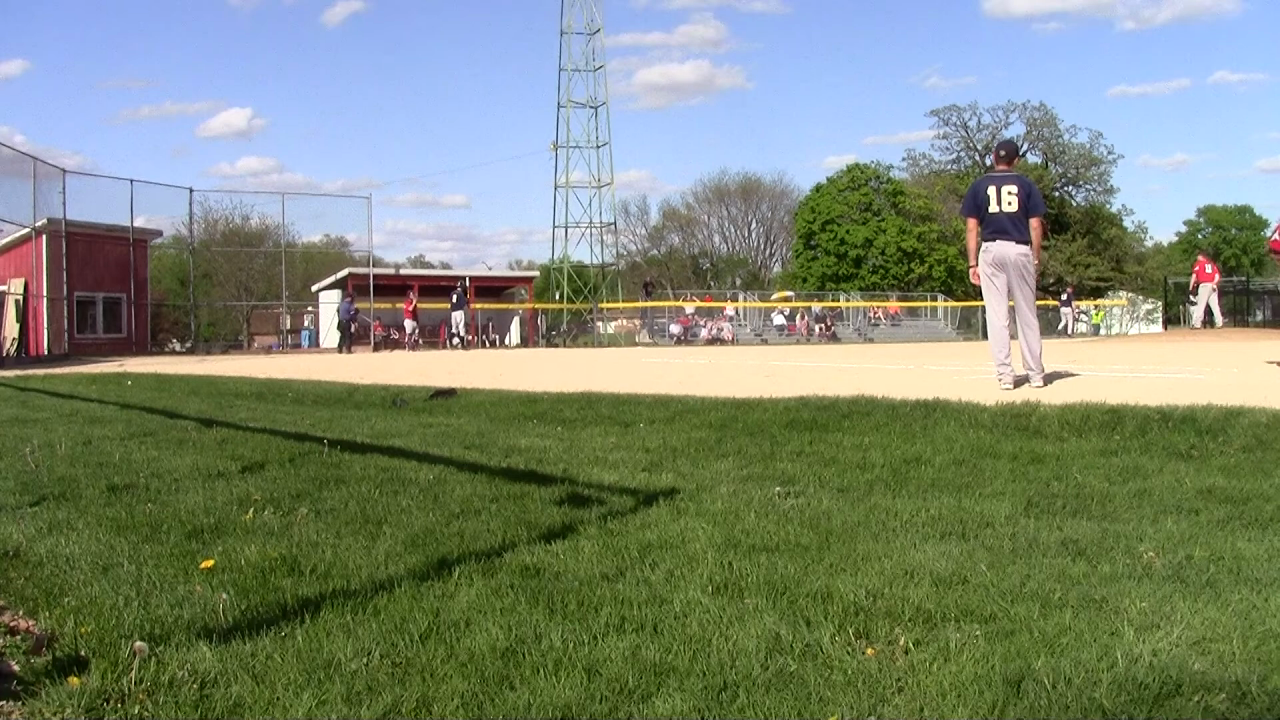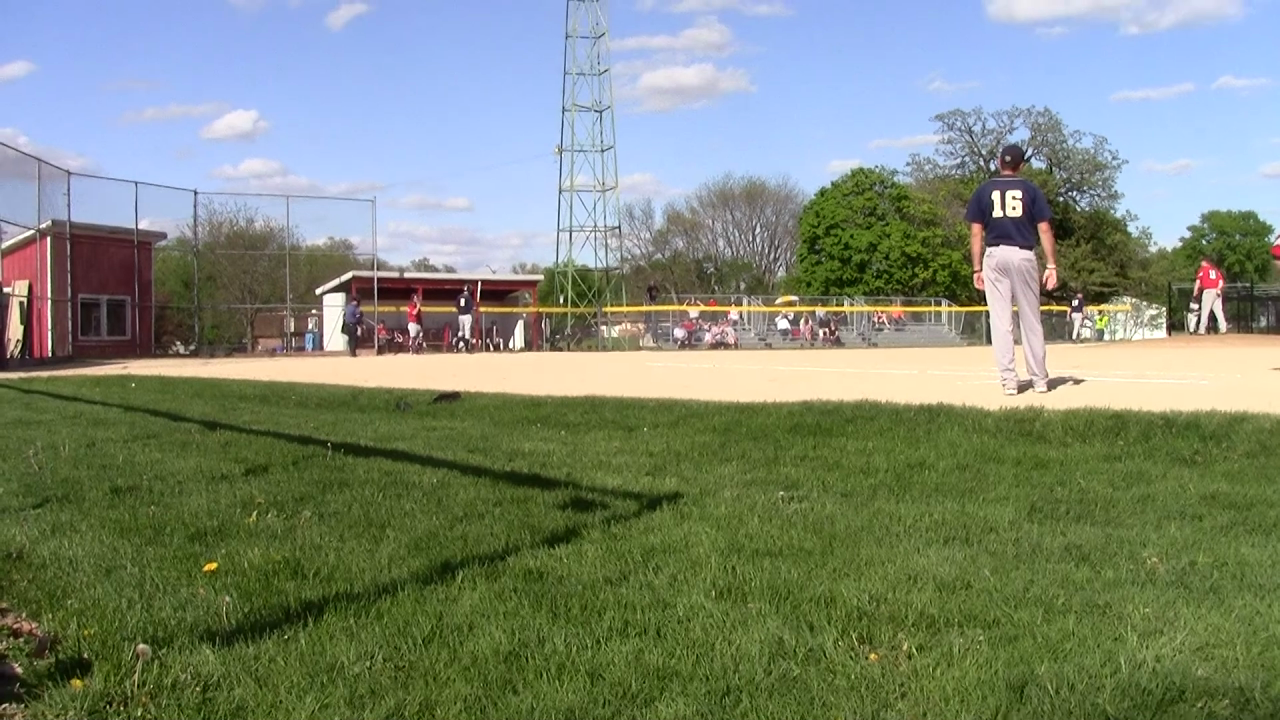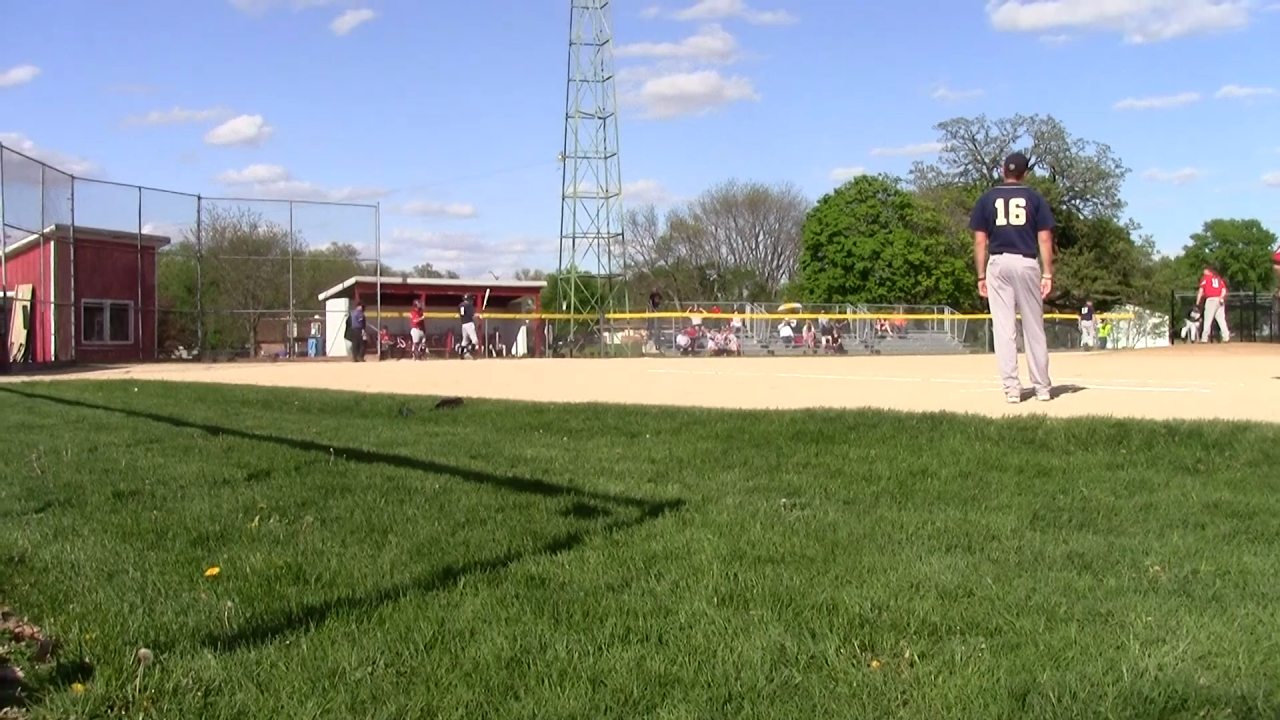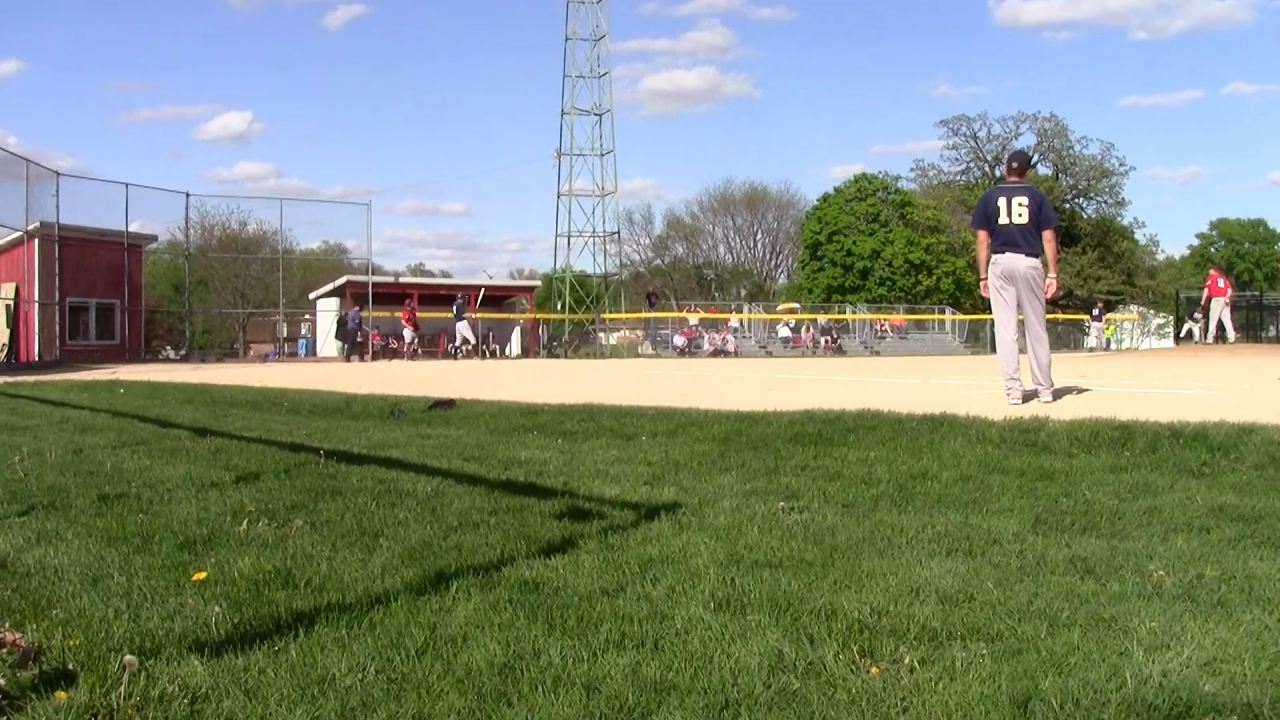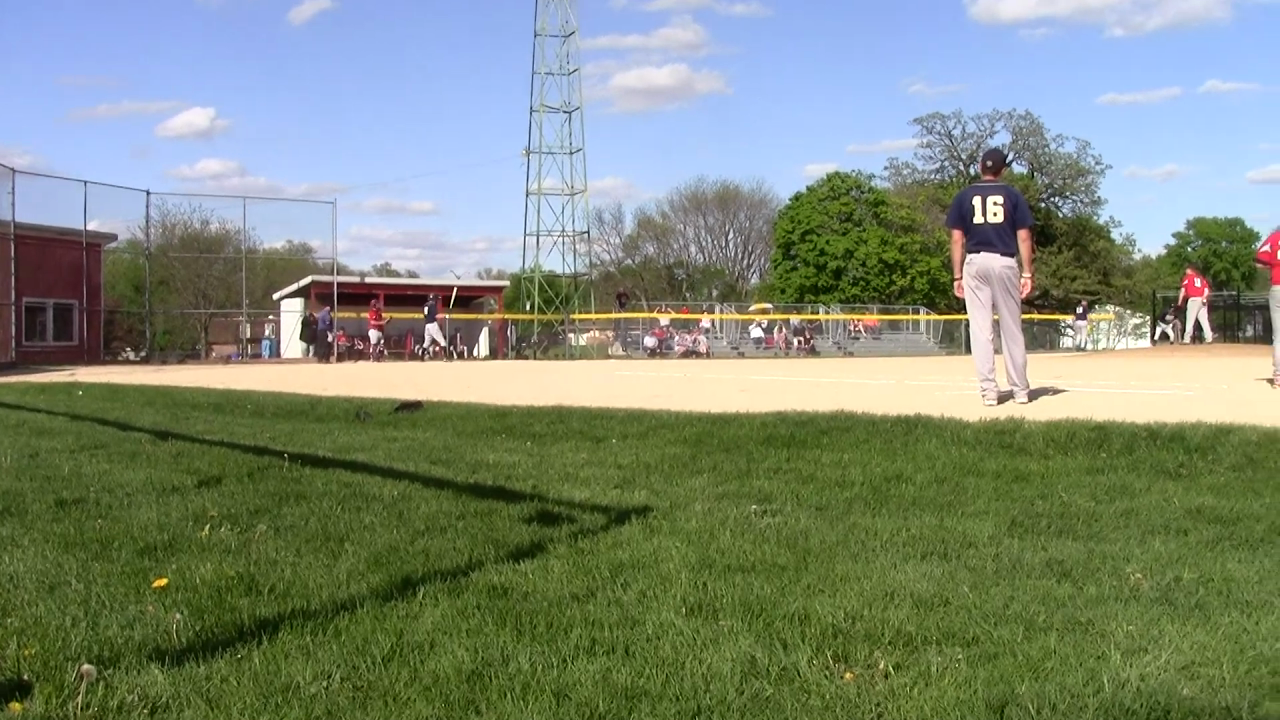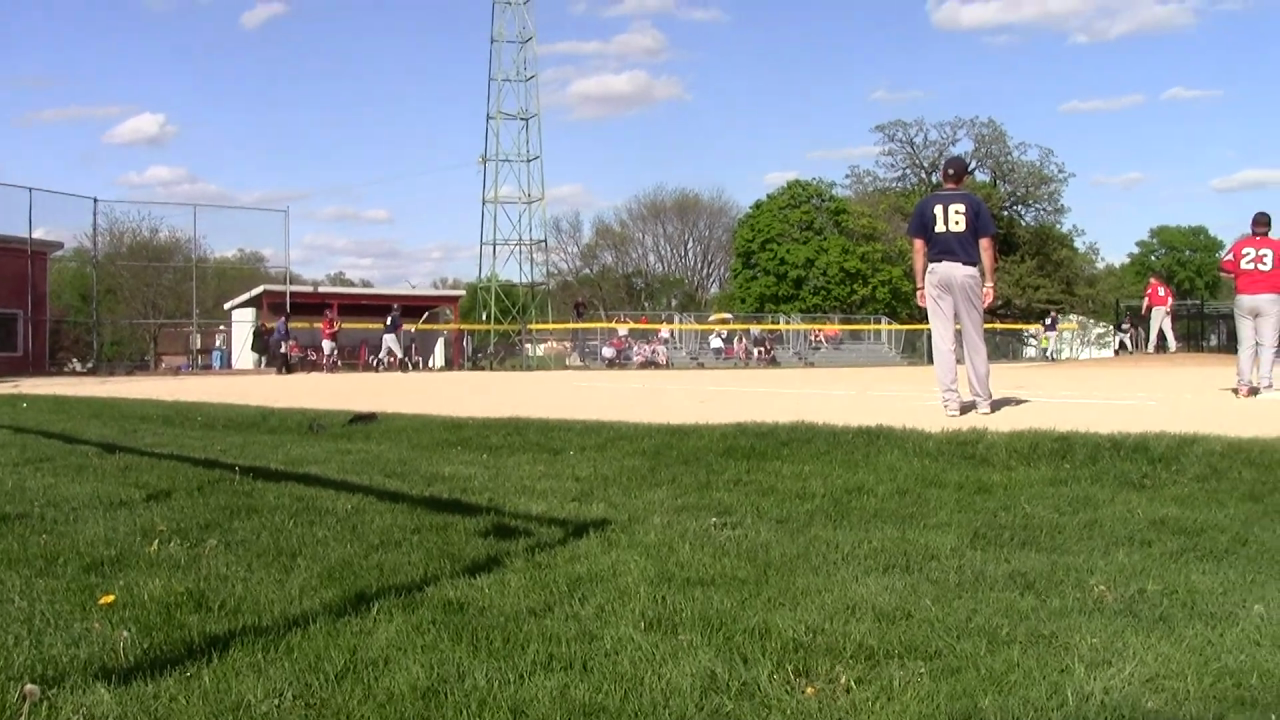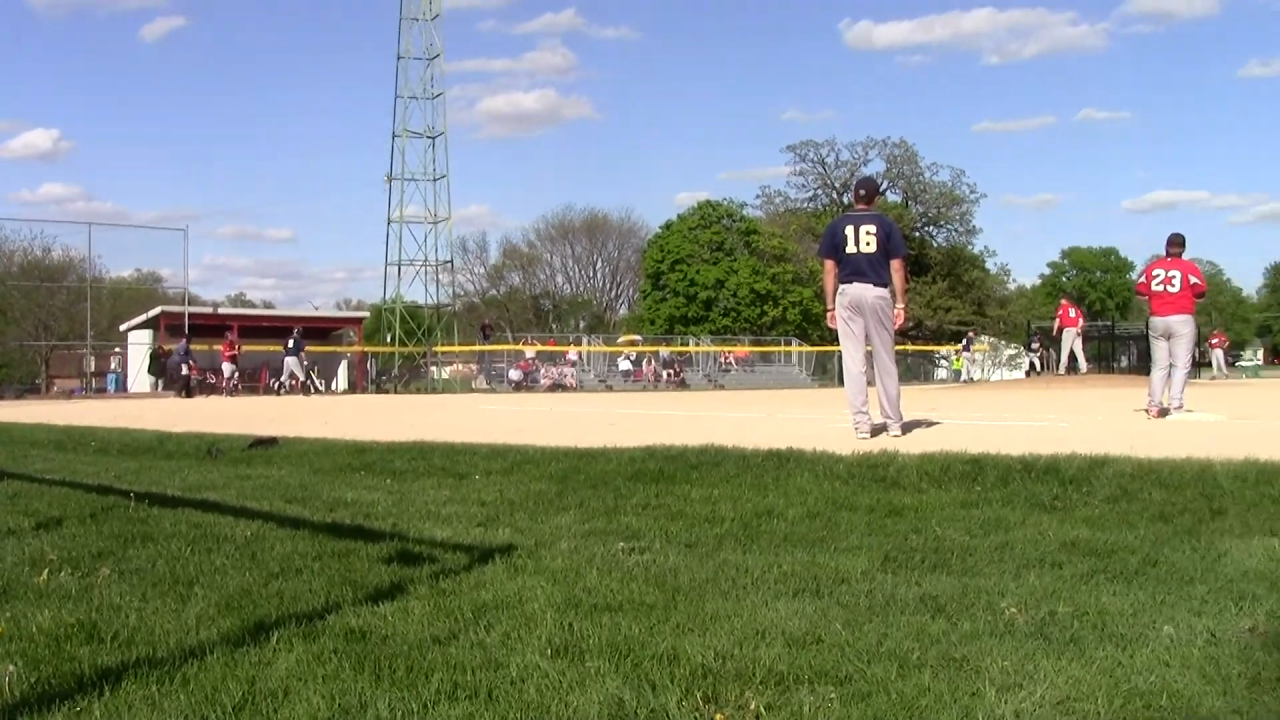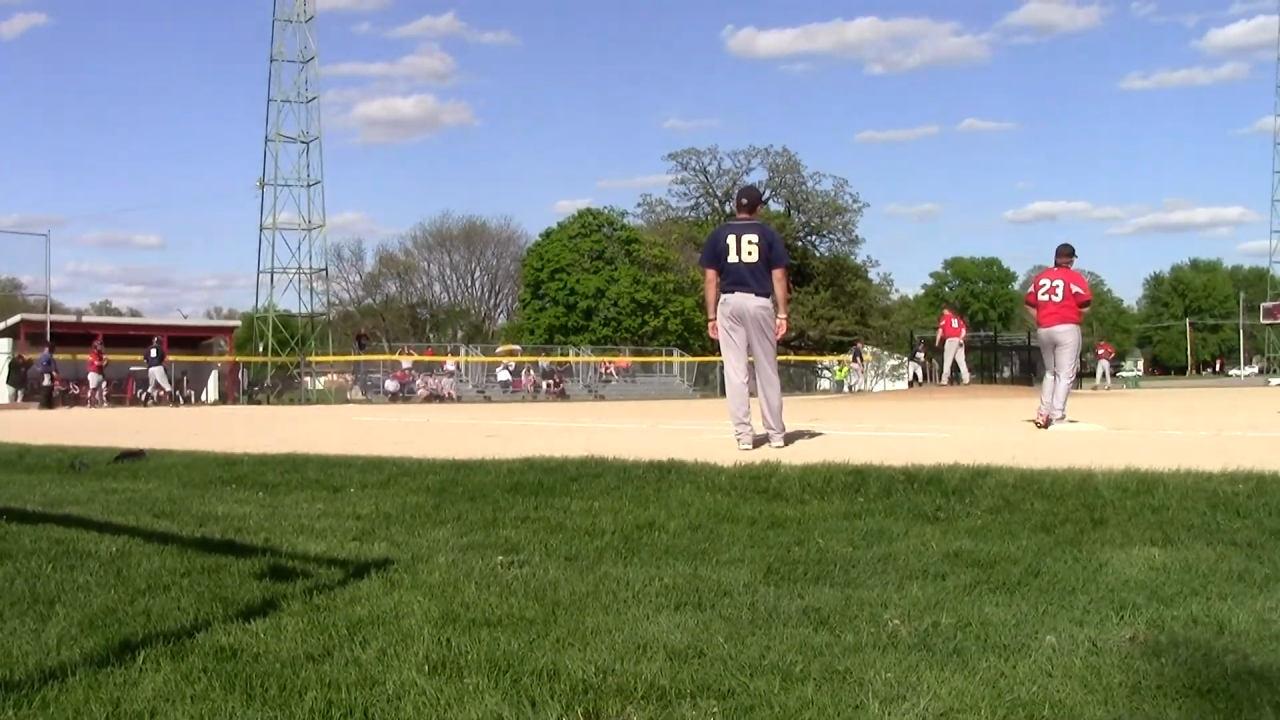
dt=0.3s
person 1, frame 1
left shoulder: (979, 185)
right shoulder: (1026, 184)
left elbow: (972, 228)
right elbow: (1036, 225)
left wrist: (973, 263)
right wrist: (1035, 258)
left hip: (990, 251)
right hip: (1020, 251)
left knee: (997, 315)
right knee: (1027, 314)
left ankle: (1005, 374)
right ankle: (1035, 373)
person 1, frame 2
left shoulder: (983, 191)
right shoulder: (1031, 190)
left elbow: (976, 232)
right elbow: (1044, 229)
left wrist: (977, 268)
right wrist: (1051, 265)
left hip: (994, 256)
right hip: (1024, 256)
left knee: (1000, 320)
right knee: (1030, 319)
left ankle: (1009, 379)
right ankle: (1039, 378)
person 1, frame 3
left shoulder: (987, 198)
right shoulder: (1034, 198)
left elbow: (980, 241)
right elbow: (1044, 238)
left wrist: (981, 276)
right wrist: (1047, 274)
left hip: (998, 264)
right hip: (1027, 264)
left knee: (1004, 328)
right knee: (1034, 328)
left ankle: (1011, 388)
right ankle: (1042, 386)
person 1, frame 4
left shoulder: (989, 197)
right shoulder: (1038, 196)
left elbow: (982, 239)
right elbow: (1049, 238)
left wrist: (983, 275)
right wrist: (1052, 273)
left hip: (1000, 264)
right hip: (1030, 264)
left knee: (1006, 328)
right knee: (1036, 328)
left ankle: (1013, 389)
right ankle: (1044, 388)
person 1, frame 5
left shoulder: (964, 196)
right shoulder: (1013, 195)
left elbow: (957, 239)
right elbow: (1024, 237)
left wrist: (957, 275)
right wrist: (1027, 273)
left hip: (975, 263)
right hip: (1005, 264)
left knee: (980, 329)
right knee: (1012, 329)
left ankle: (988, 390)
right ankle: (1020, 389)
person 1, frame 6
left shoulder: (925, 205)
right shoulder: (975, 203)
left elbow: (918, 248)
right elbow: (986, 245)
left wrist: (919, 285)
right wrist: (989, 282)
left hip: (936, 272)
right hip: (967, 273)
left knee: (942, 339)
right knee: (974, 338)
left ankle: (951, 400)
right ankle: (982, 400)
person 1, frame 7
left shoulder: (836, 225)
right shoulder: (886, 224)
left elbow: (829, 269)
right elbow: (897, 267)
left wrist: (830, 306)
right wrist: (900, 303)
left hip: (847, 294)
right hip: (878, 294)
left knee: (853, 361)
right knee: (885, 360)
left ankle: (861, 423)
right ankle: (893, 422)
person 1, frame 8
left shoulder: (718, 235)
right shoulder: (768, 233)
left elbow: (711, 279)
right elbow: (779, 277)
left wrist: (711, 316)
right wrist: (782, 313)
left hip: (729, 304)
right hip: (760, 304)
left knee: (735, 371)
right knee: (767, 371)
left ankle: (743, 434)
right ankle: (776, 433)
